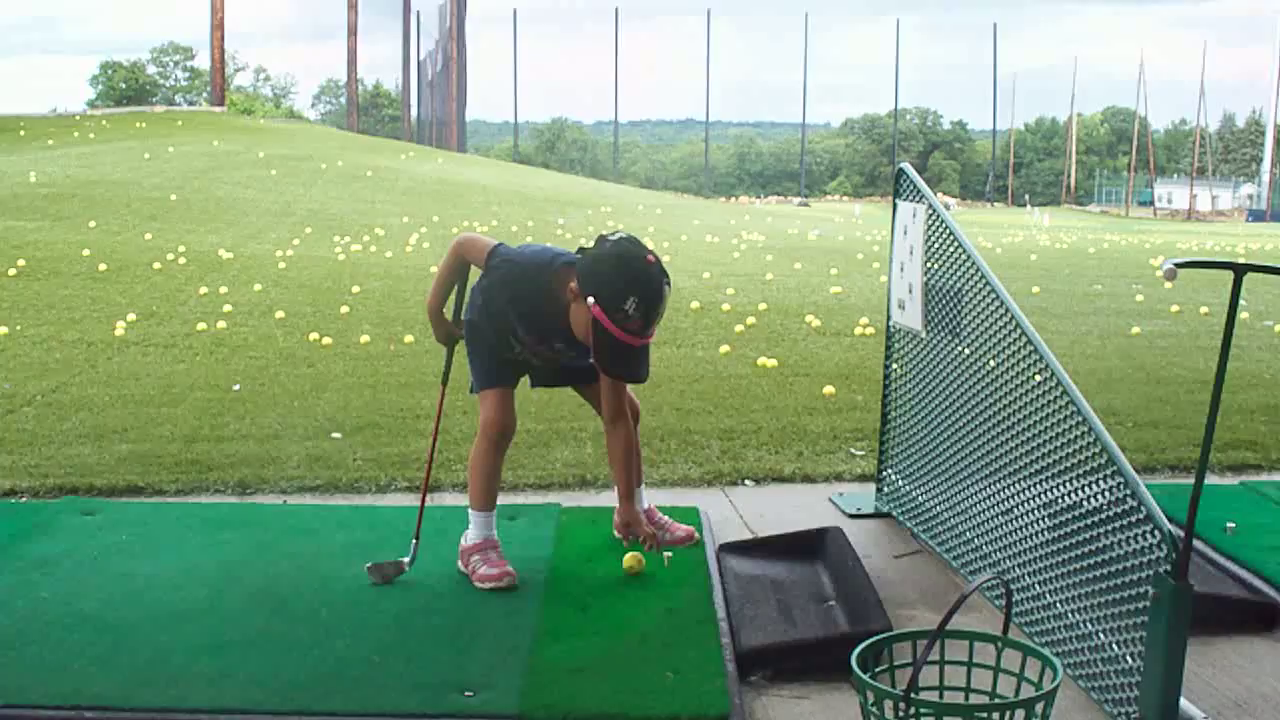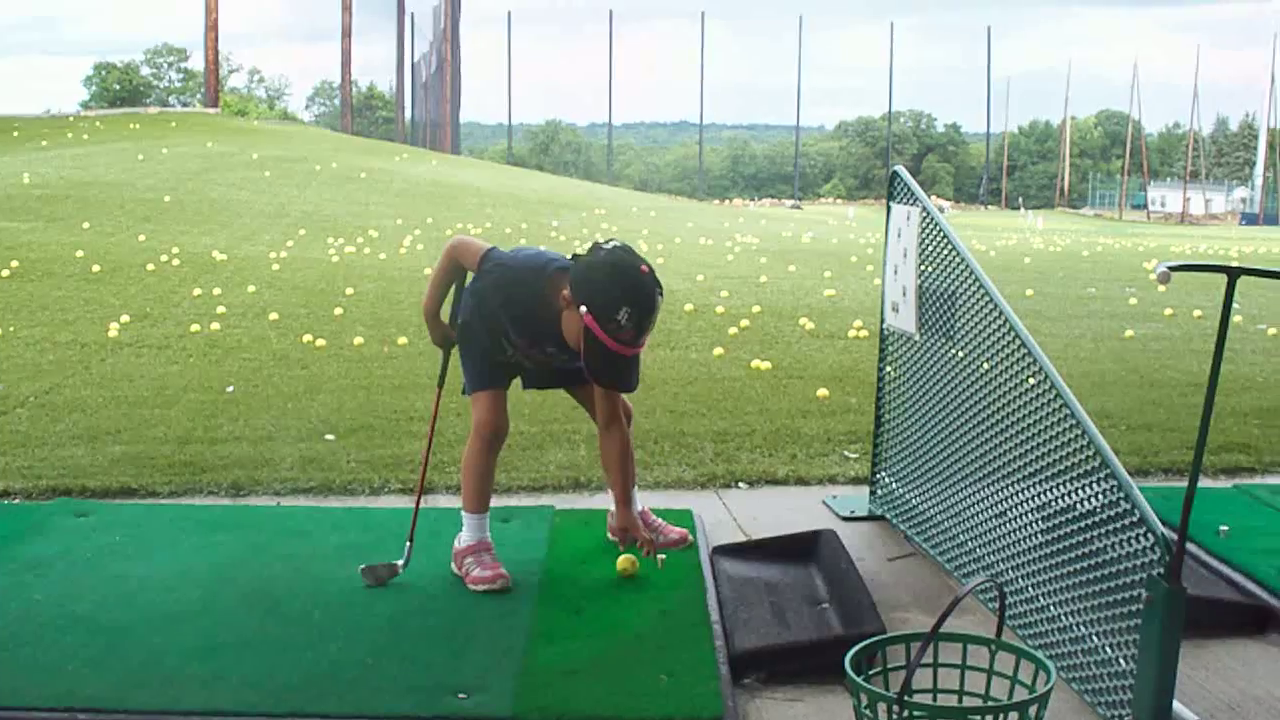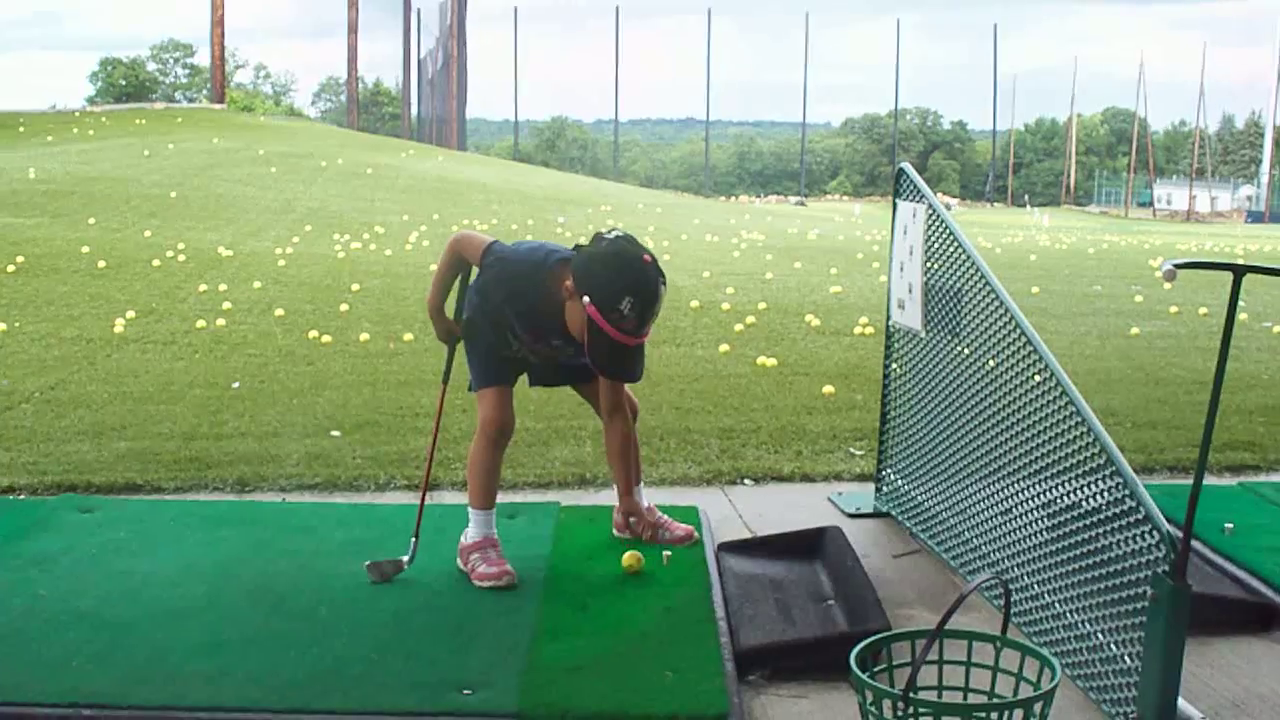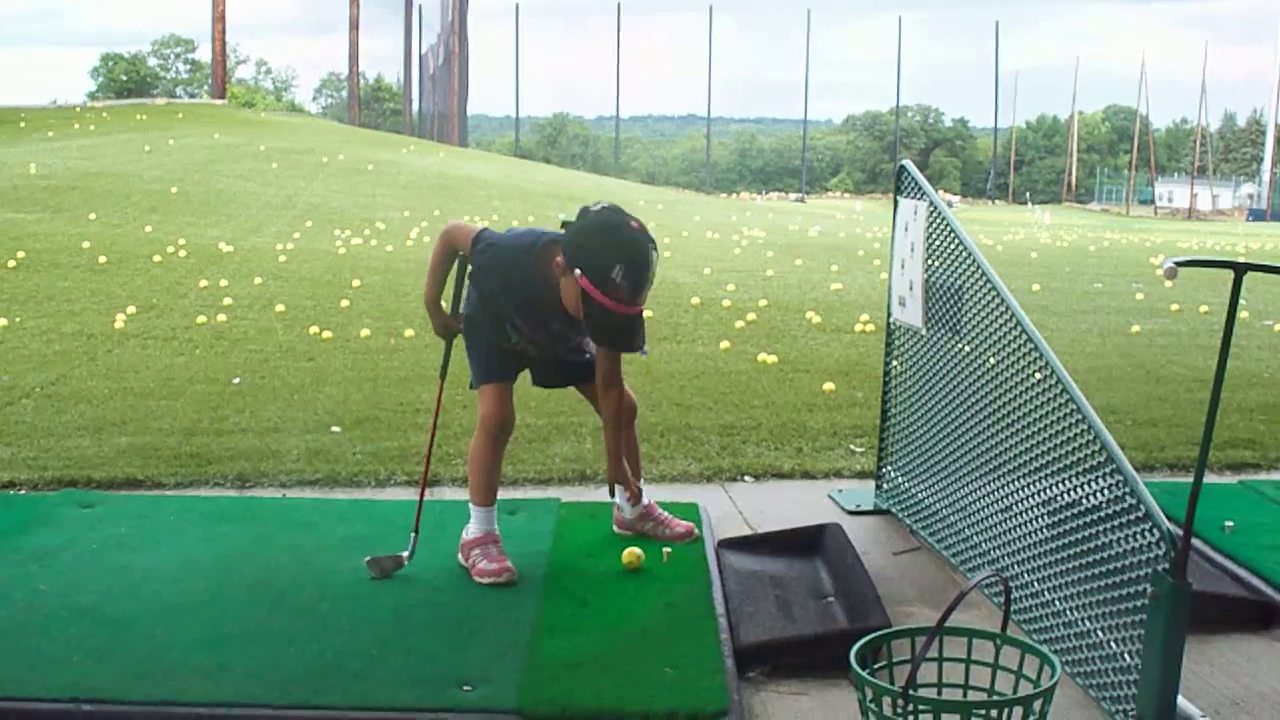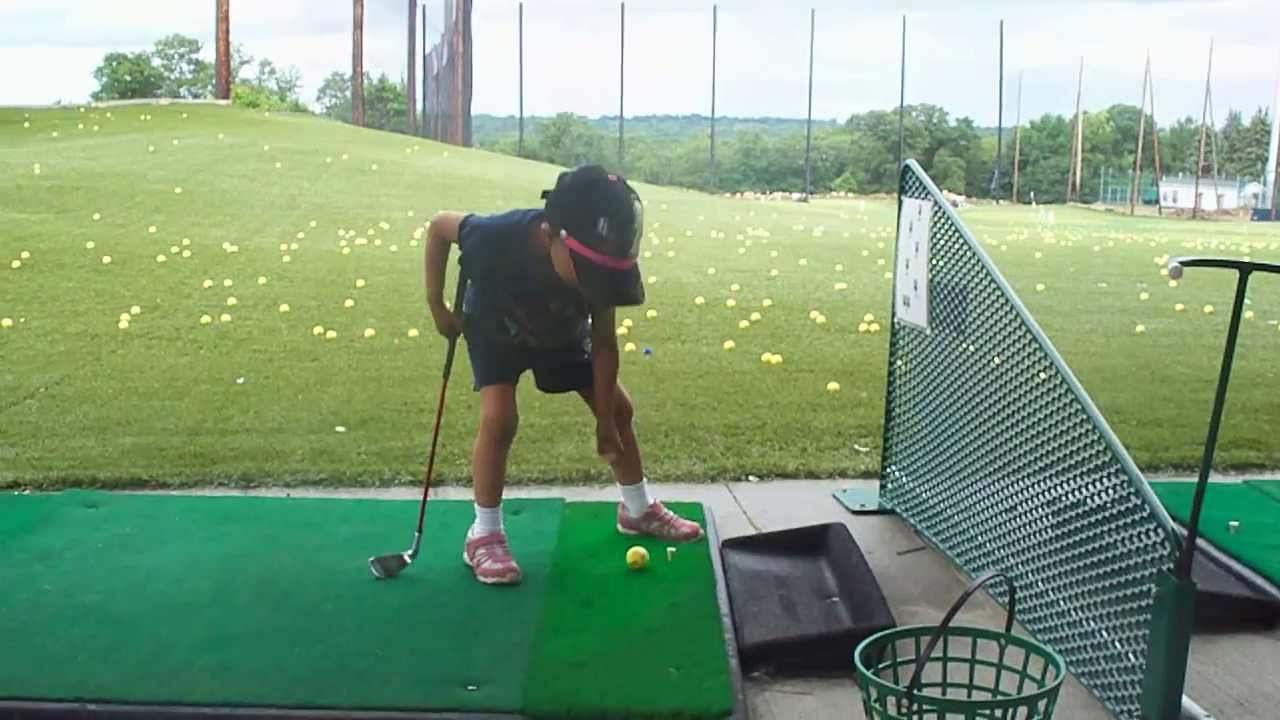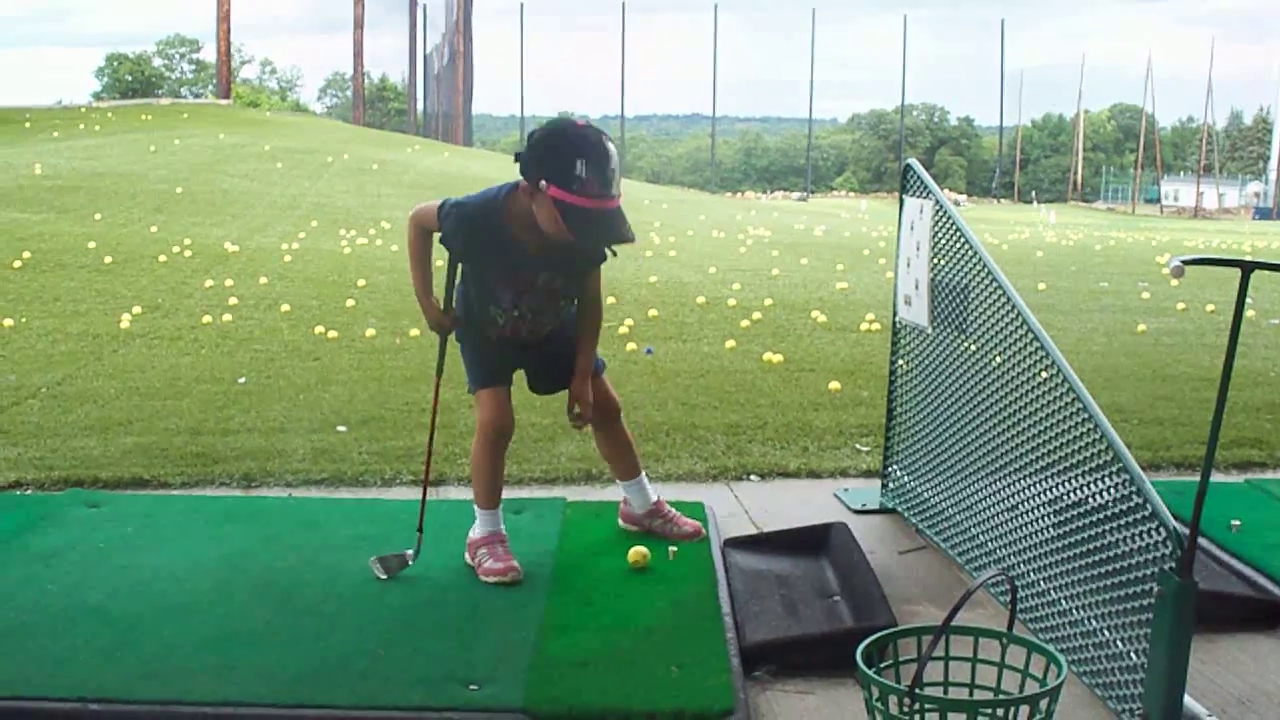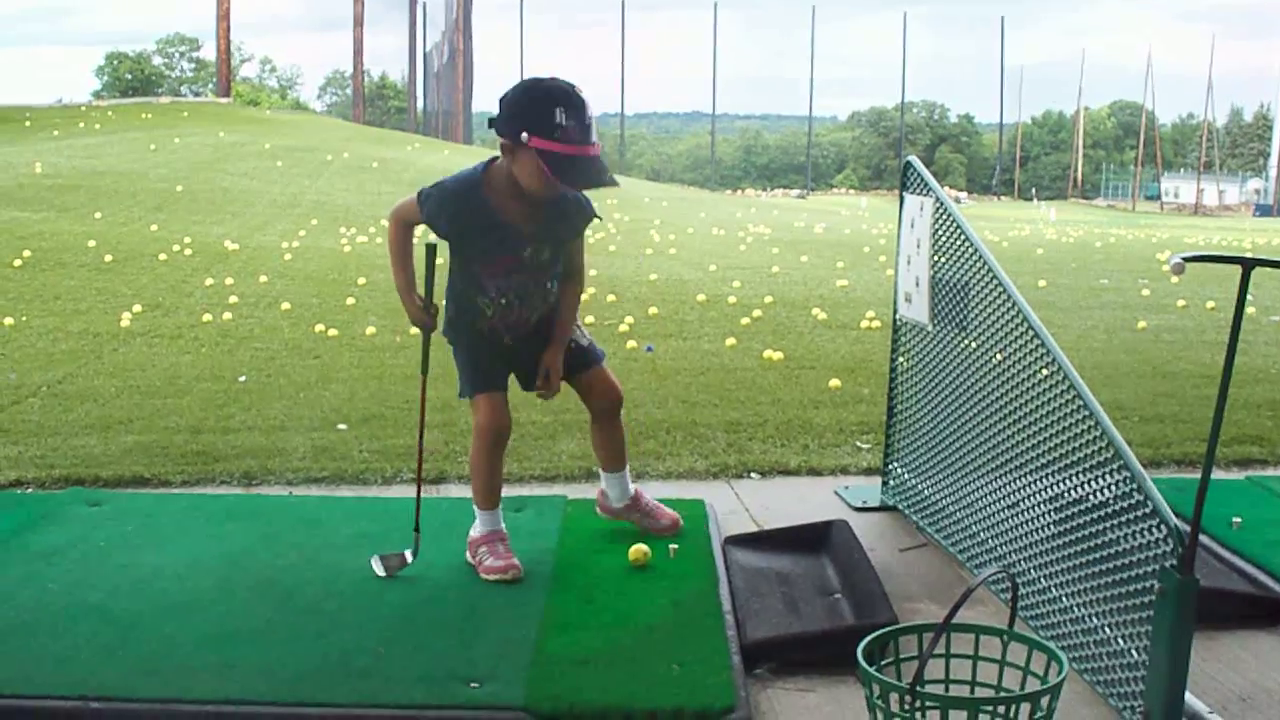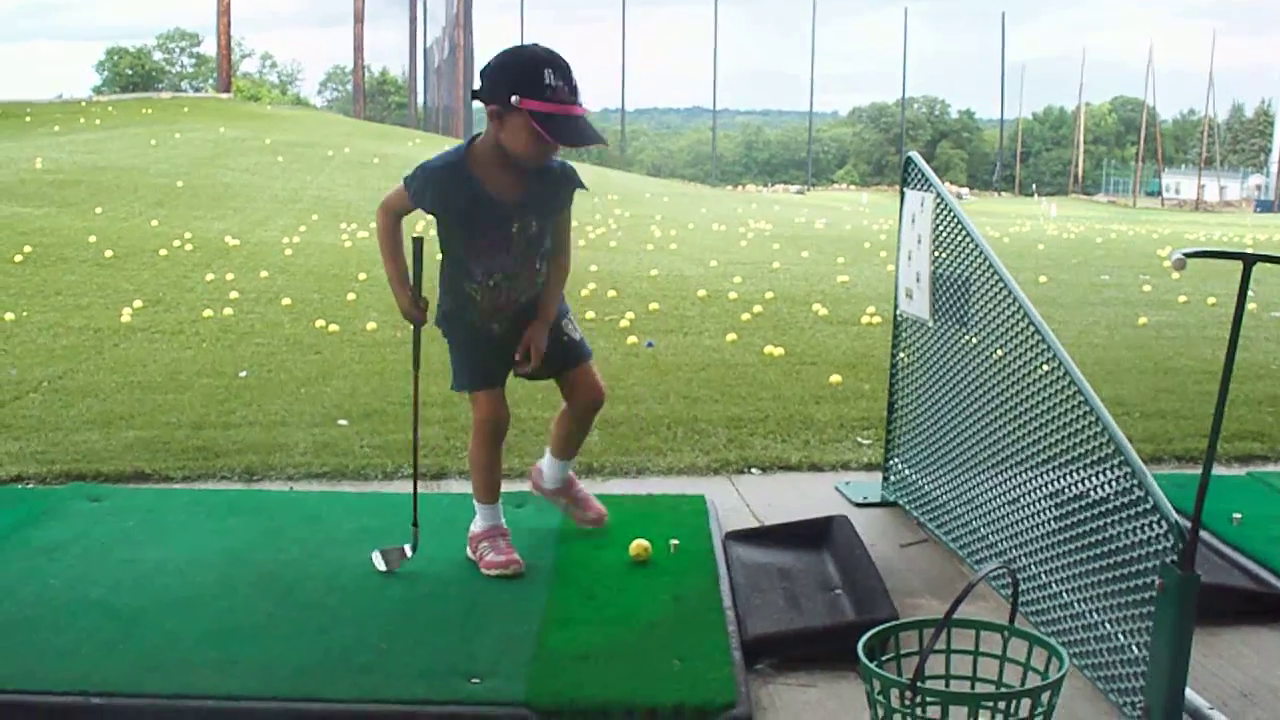
dt=0.1s
person 1, frame 1
left shoulder: (612, 320)
right shoulder: (522, 272)
left elbow: (616, 420)
right elbow: (464, 243)
left wrist: (627, 504)
right wrist: (436, 311)
left hip: (561, 343)
right hip: (496, 332)
left knee: (626, 409)
right knee: (498, 422)
left ankle: (638, 508)
right ankle: (478, 540)
person 1, frame 2
left shoulder: (603, 322)
right shoulder: (514, 276)
left elbow: (610, 424)
right elbow: (458, 246)
left wrist: (624, 507)
right wrist: (431, 315)
left hip: (553, 346)
right hip: (488, 333)
left knee: (619, 413)
right knee: (490, 424)
left ankle: (634, 512)
right ankle: (471, 542)
person 1, frame 3
left shoulder: (608, 317)
right shoulder: (517, 270)
left elbow: (613, 410)
right elbow: (460, 240)
left wrist: (625, 496)
right wrist: (437, 309)
left hip: (557, 343)
right hip: (494, 333)
left knee: (625, 408)
right knee: (496, 421)
left ankle: (635, 510)
right ankle: (477, 539)
person 1, frame 4
left shoulder: (606, 295)
right shoulder: (508, 256)
left elbow: (609, 382)
right elbow: (451, 232)
left wrist: (616, 463)
right wrist: (433, 304)
left hip: (559, 335)
right hip: (494, 328)
left knee: (622, 405)
right knee: (496, 416)
left ankle: (633, 507)
right ankle: (478, 534)
person 1, frame 5
left shoulder: (599, 266)
right shoulder: (498, 239)
left elbow: (605, 340)
right elbow: (439, 225)
left wrist: (603, 417)
right wrist: (436, 306)
left hip: (561, 337)
right hip: (495, 331)
left knee: (617, 408)
right knee: (499, 416)
left ankle: (640, 508)
right ankle: (484, 535)
person 1, frame 6
left shoulder: (583, 234)
right shoulder: (476, 216)
left elbow: (589, 304)
right elbow: (418, 220)
left wrist: (581, 377)
right wrist: (426, 301)
left hip: (553, 328)
right hip: (486, 329)
left knee: (605, 406)
right knee: (496, 420)
left ankle: (641, 504)
right ankle: (485, 533)
person 1, frame 7
left shoulder: (568, 206)
right shoulder: (459, 196)
left elbow: (573, 278)
right elbow: (398, 218)
left wrist: (557, 346)
right wrist: (409, 296)
left hip: (546, 319)
right hip: (479, 324)
left knee: (605, 394)
right knee: (492, 420)
left ankle: (620, 494)
right ankle: (486, 531)
person 1, frame 8
left shoulder: (556, 181)
right shoulder: (443, 175)
left elbow: (559, 257)
right elbow: (389, 212)
left wrist: (543, 324)
right wrist: (402, 290)
left hip: (538, 307)
right hip: (470, 316)
left knee: (588, 392)
right knee: (491, 415)
left ankle: (554, 475)
right ankle: (486, 526)
